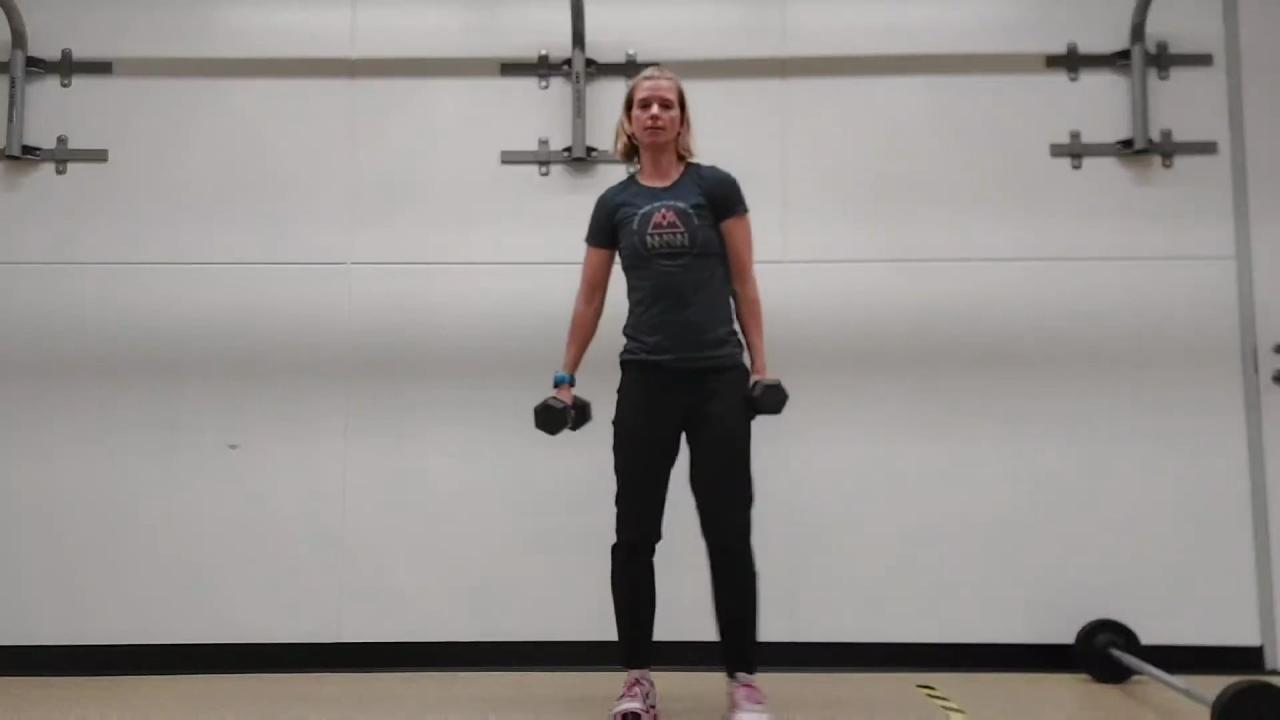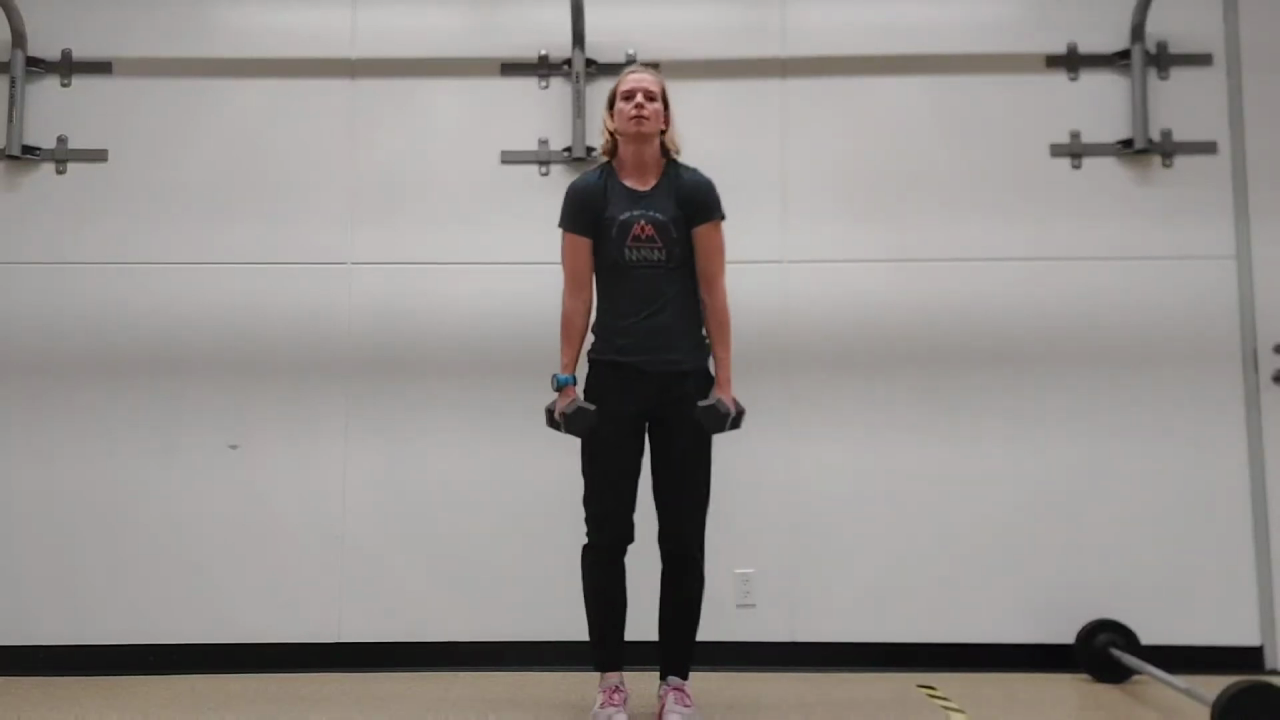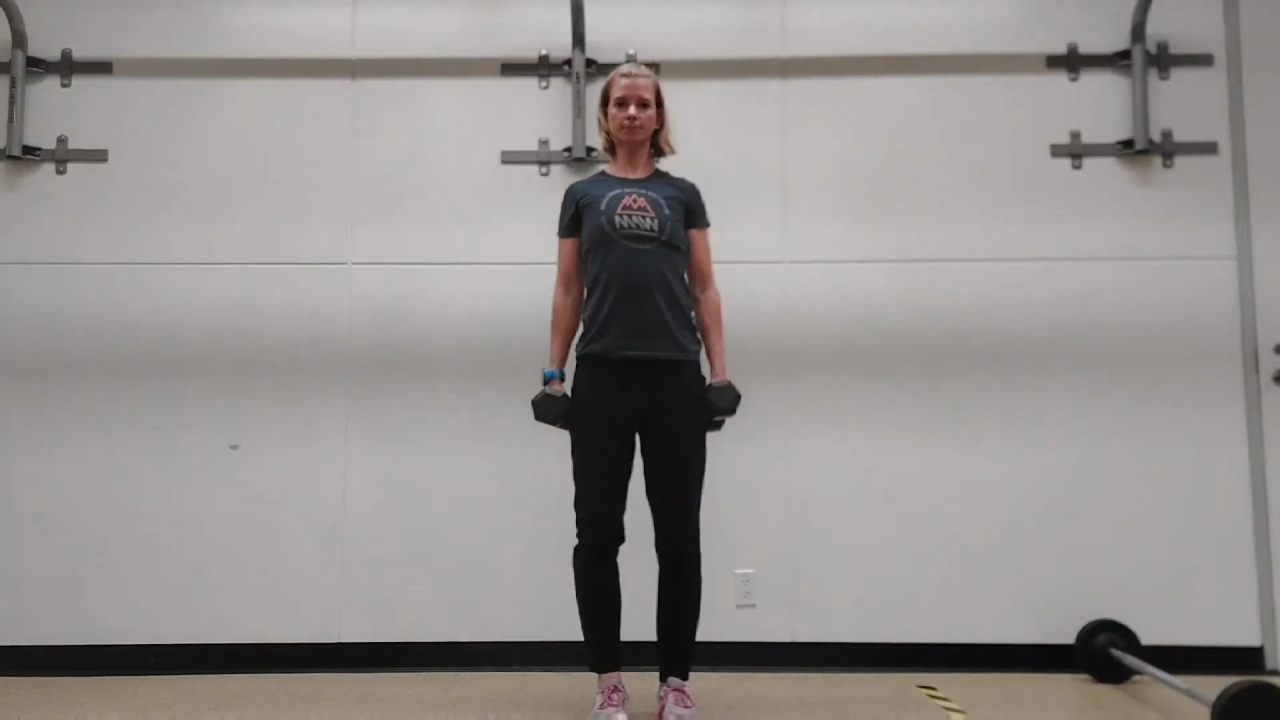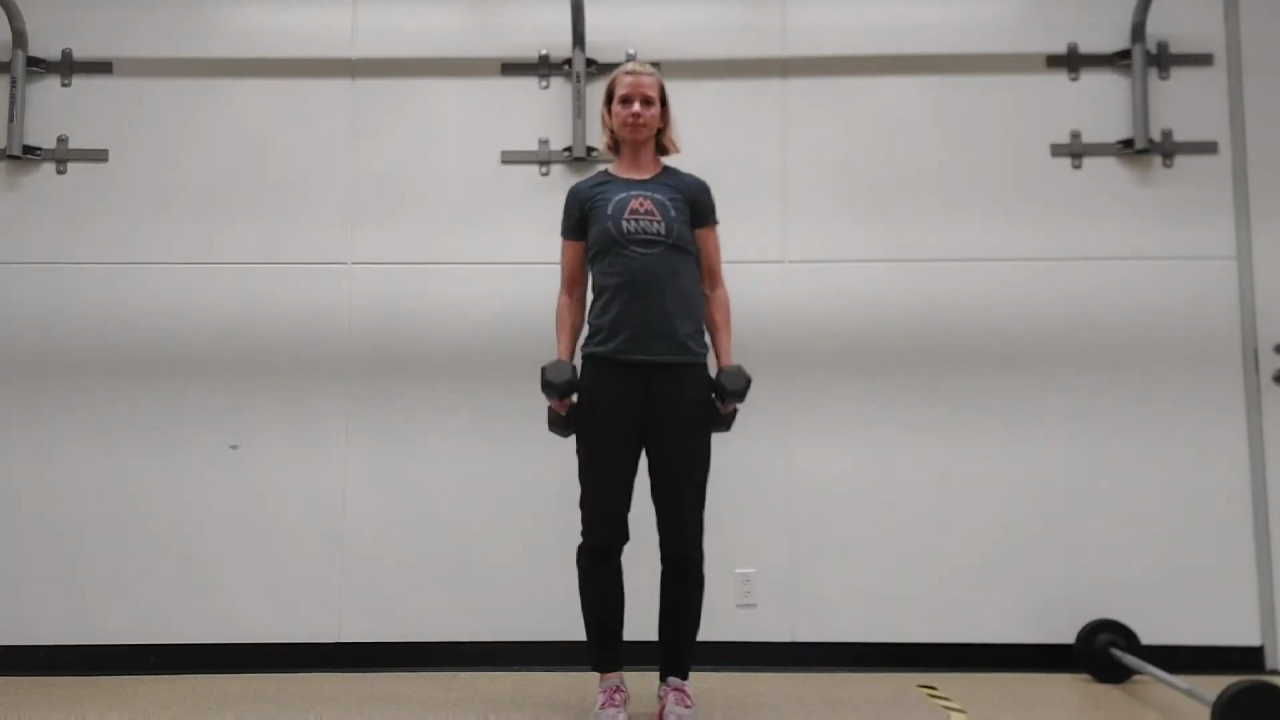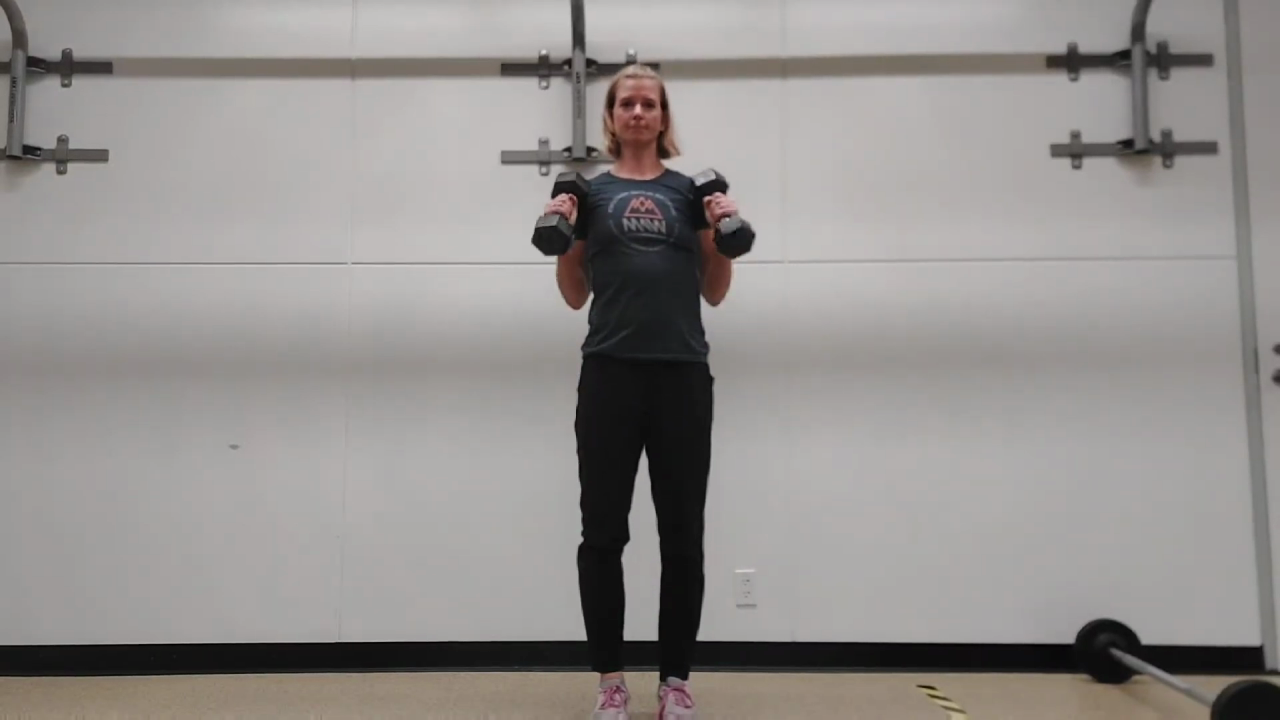
dt=1s
person 1, frame 1
left shoulder: (716, 186)
right shoulder: (613, 203)
left elbow: (744, 282)
right elbow: (589, 299)
left wrist: (760, 363)
right wrist: (565, 377)
left hip: (718, 376)
right hip: (646, 378)
left knee: (727, 526)
right knee: (635, 533)
person 1, frame 2
left shoulder: (693, 187)
right shoulder: (587, 191)
left elbow: (713, 290)
right elbow: (576, 293)
left wrist: (723, 378)
right wrist: (566, 378)
left hip: (683, 380)
right hip: (613, 378)
left knee: (683, 535)
right knee: (607, 532)
person 1, frame 3
left shoulder: (683, 194)
right shoulder: (583, 194)
left elbow: (704, 288)
right elbow: (567, 291)
left wrist: (720, 370)
right wrist: (552, 372)
left hip: (674, 376)
right hip: (602, 375)
left knee: (679, 535)
right knee: (598, 532)
person 1, frame 4
left shoulder: (691, 191)
right shoulder: (586, 195)
left elbow: (713, 286)
right elbow: (572, 292)
left wrist: (728, 362)
right wrist: (561, 365)
left hip: (680, 375)
right hip: (608, 375)
left knee: (681, 536)
right knee: (602, 533)
person 1, frame 5
left shoulder: (692, 191)
right shoulder: (588, 193)
left elbow: (714, 292)
right elbow: (576, 295)
left wrist: (726, 233)
left hip: (682, 372)
right hip: (609, 372)
left knee: (682, 534)
right knee: (603, 530)
